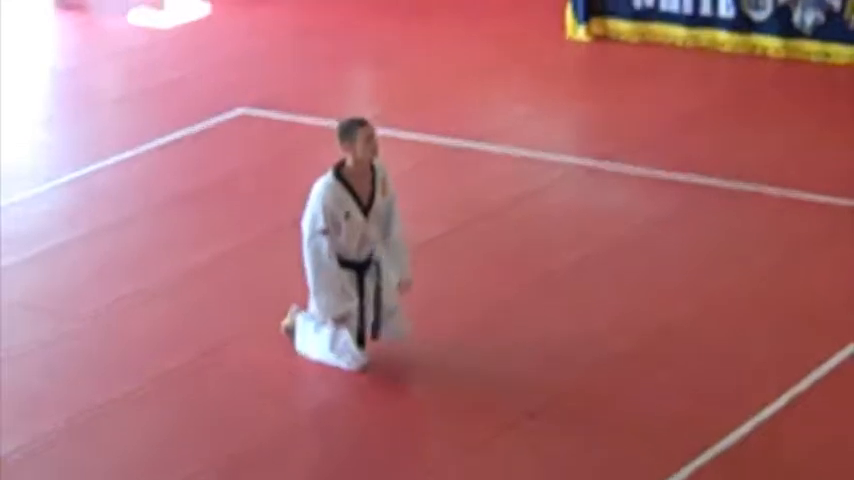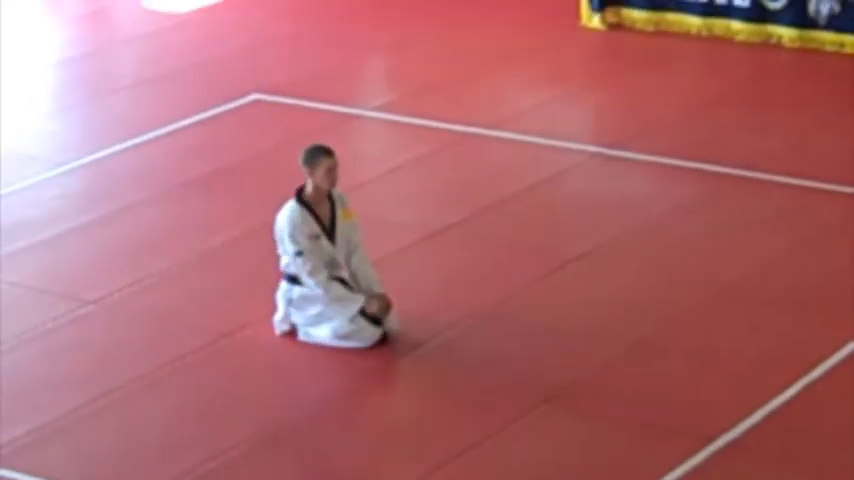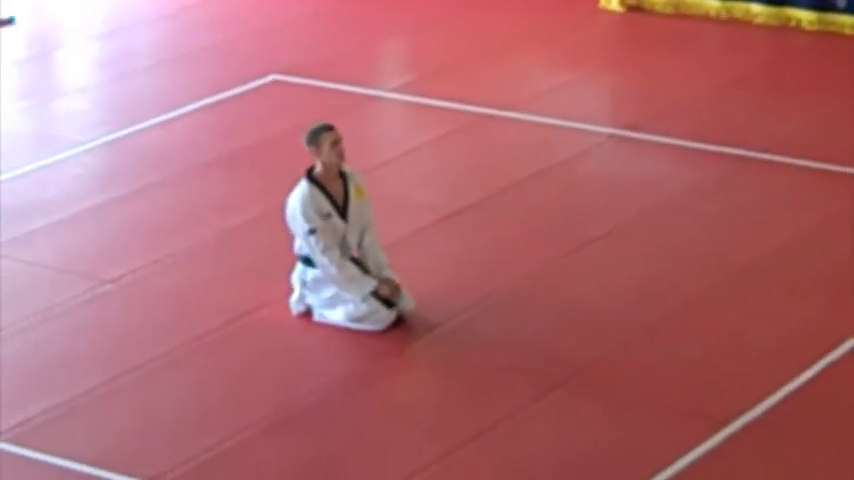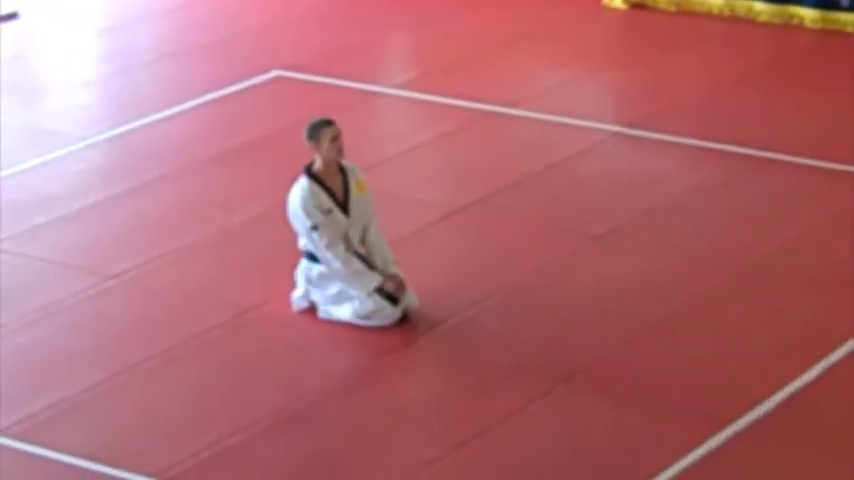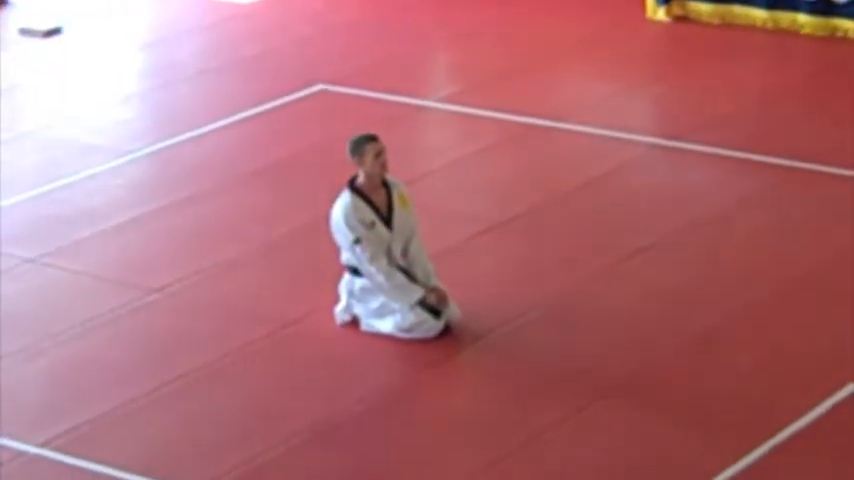
dt=1s
person 1, frame 1
left shoulder: (379, 174)
right shoulder: (326, 193)
left elbow: (390, 225)
right elbow: (317, 252)
left wrist: (401, 270)
right wrist: (331, 307)
left hip: (369, 265)
right hip: (336, 273)
left knee: (392, 328)
right knee: (353, 359)
right ankle: (298, 324)
person 1, frame 2
left shoulder: (339, 201)
right shoulder: (291, 220)
left elbow: (354, 252)
right elbow: (312, 278)
left wrist: (375, 292)
right wrist: (362, 303)
left hip: (335, 282)
right hip: (306, 293)
left knee: (386, 324)
right knee: (369, 333)
right ankle: (300, 324)
person 1, frame 3
left shoulder: (352, 180)
right shoulder: (303, 200)
left elbow: (367, 232)
right elbow: (326, 257)
left wrist: (383, 275)
right wrist: (373, 286)
left hip: (350, 264)
right hip: (321, 275)
left knee: (403, 305)
right knee: (383, 315)
left ankle: (323, 300)
right ankle: (315, 303)
person 1, frame 4
left shoulder: (351, 173)
right shoulder: (304, 196)
left elbow: (370, 227)
right elbow: (330, 252)
left wrist: (389, 270)
right wrist: (378, 282)
left hip: (355, 258)
right hip: (327, 271)
left knee: (408, 302)
right knee: (388, 311)
right ankle: (316, 297)
person 1, frame 5
left shoulder: (395, 188)
right shoulder: (347, 210)
left elbow: (412, 241)
right elbow: (373, 266)
left wrist: (430, 283)
right wrist: (421, 295)
left hip: (400, 271)
right hip: (369, 284)
left knee: (449, 314)
right knee: (429, 324)
right ankle: (359, 309)
